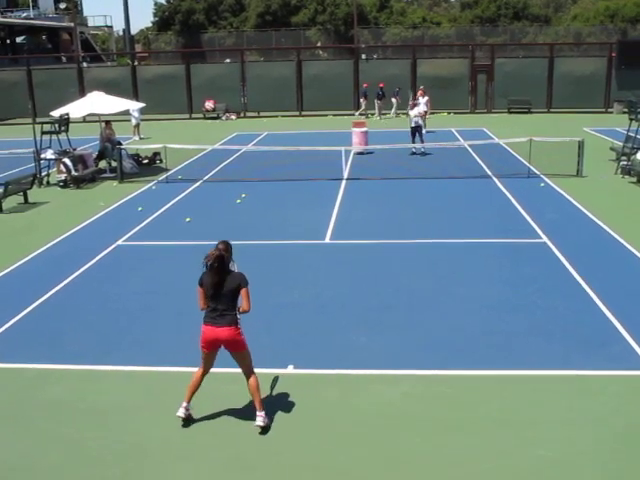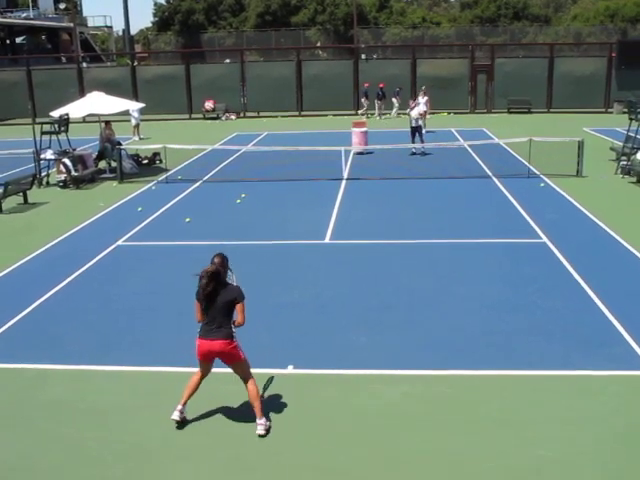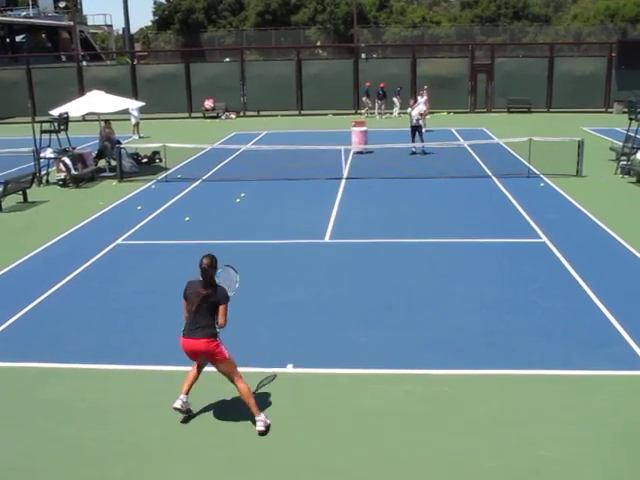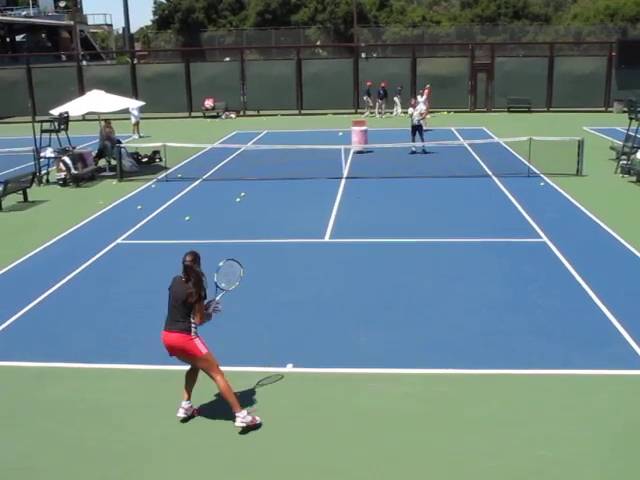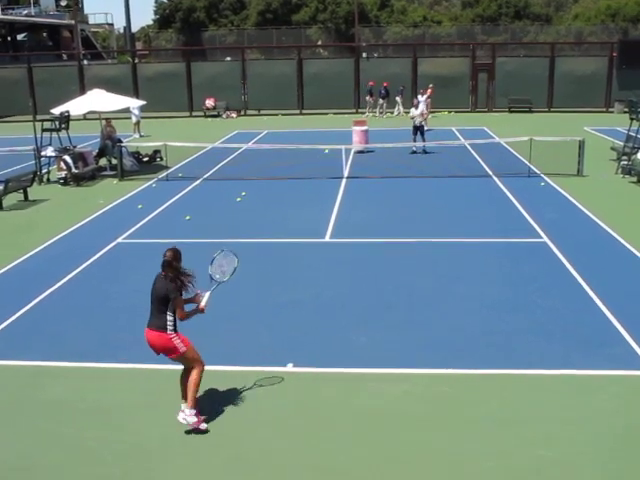
dt=0.1s
person 1, frame 1
left shoulder: (205, 277)
right shoulder: (239, 278)
left elbow: (202, 305)
right elbow: (246, 308)
left hip: (209, 329)
right hip: (231, 331)
left knee: (204, 369)
right knee: (249, 372)
left ankle: (184, 407)
right ankle: (260, 415)
person 1, frame 2
left shoulder: (201, 289)
right shoulder: (234, 291)
left elbow: (200, 319)
right elbow: (240, 321)
left hip: (203, 342)
right hip: (225, 343)
left knee: (202, 373)
right knee: (248, 379)
left ankle: (179, 410)
right ankle: (261, 422)
person 1, frame 3
left shoulder: (190, 286)
right shoulder: (220, 292)
left elbow: (187, 315)
right elbow: (221, 323)
left hip: (186, 341)
right hip: (207, 342)
left knee: (199, 364)
right knee: (237, 379)
left ankle: (182, 400)
right ankle: (260, 419)
person 1, frame 4
left shoulder: (175, 281)
right shoulder: (196, 287)
right elbow: (198, 319)
left wrist: (206, 307)
right wrist: (208, 312)
left hip: (167, 336)
right hip: (183, 338)
left knee: (195, 366)
right knee: (217, 375)
left ankle: (185, 406)
right ankle: (242, 415)
person 1, frame 5
left shoulder: (161, 278)
right shoulder: (174, 285)
right elbow: (181, 316)
left wrist: (191, 299)
right wrist: (197, 310)
left hip: (152, 334)
right hip: (165, 336)
left knee: (189, 365)
right knee: (198, 366)
left ankle: (187, 409)
right ankle: (189, 412)
